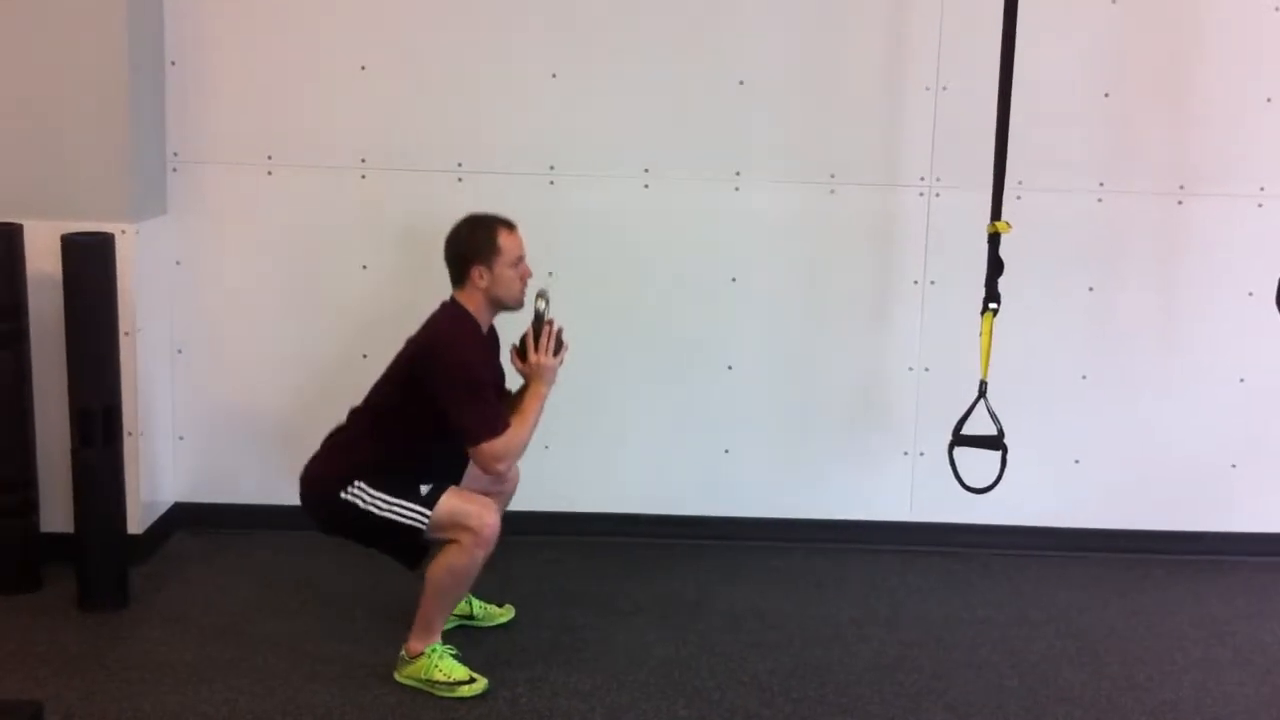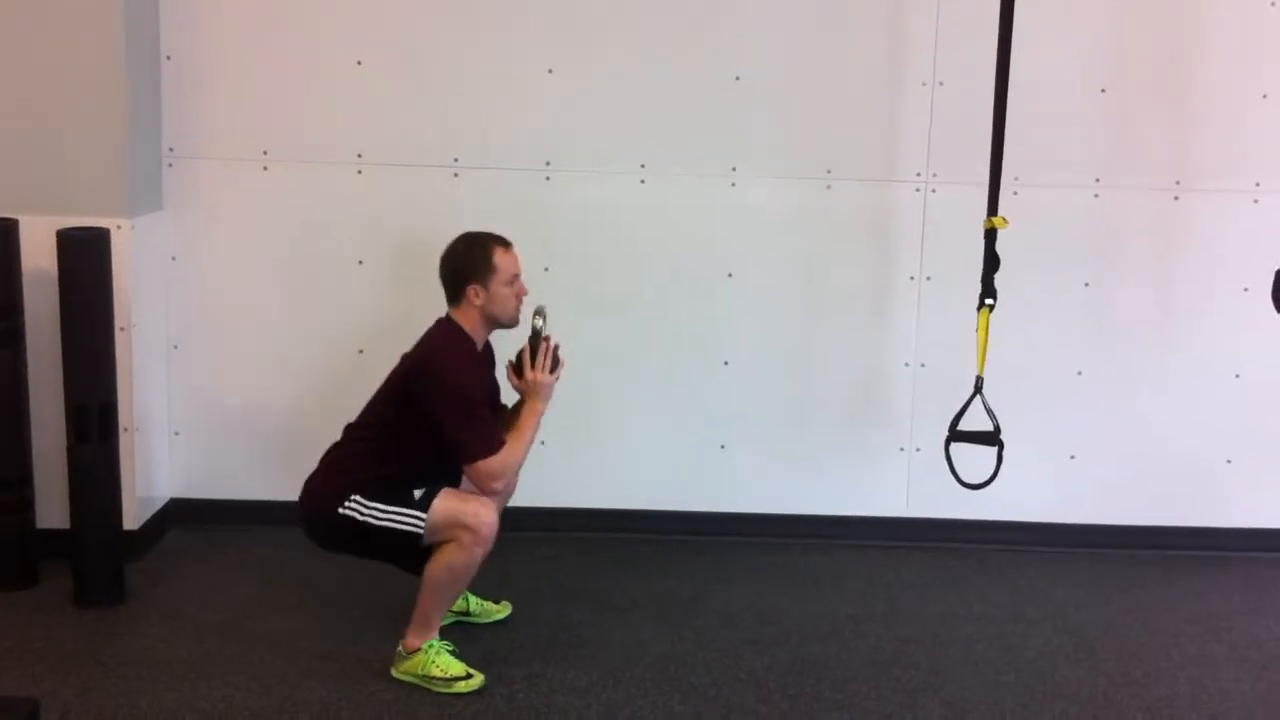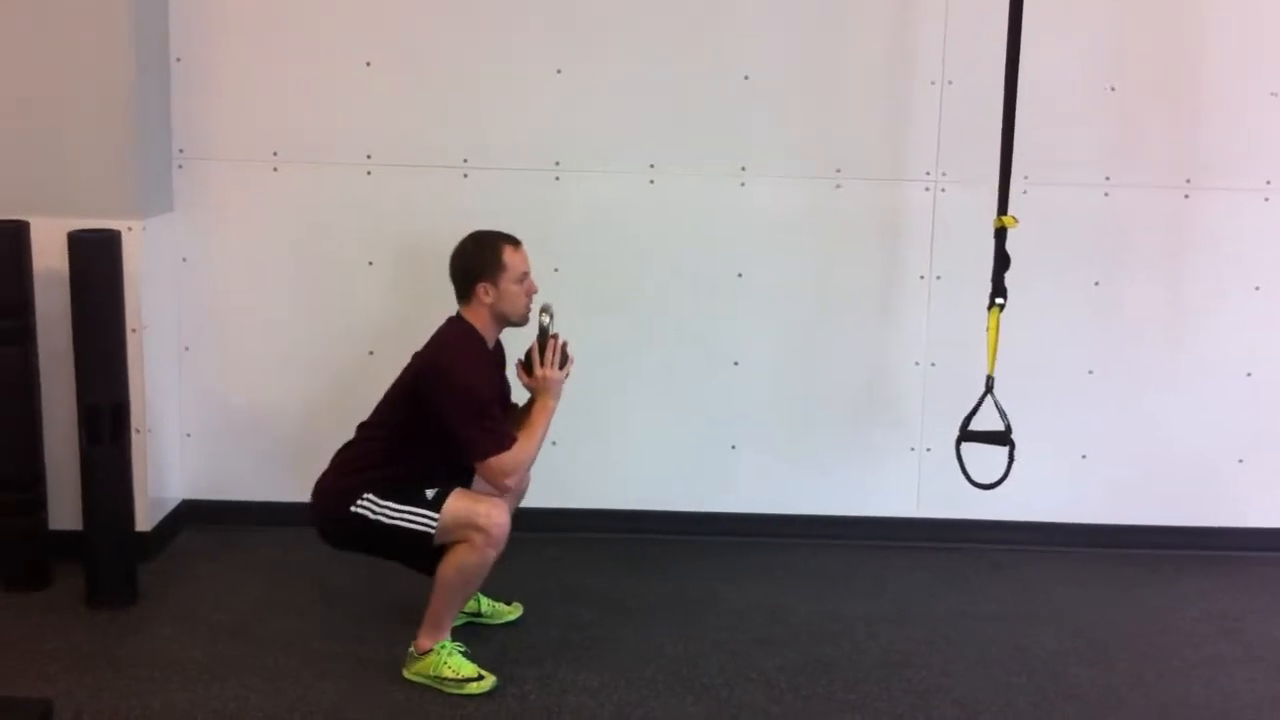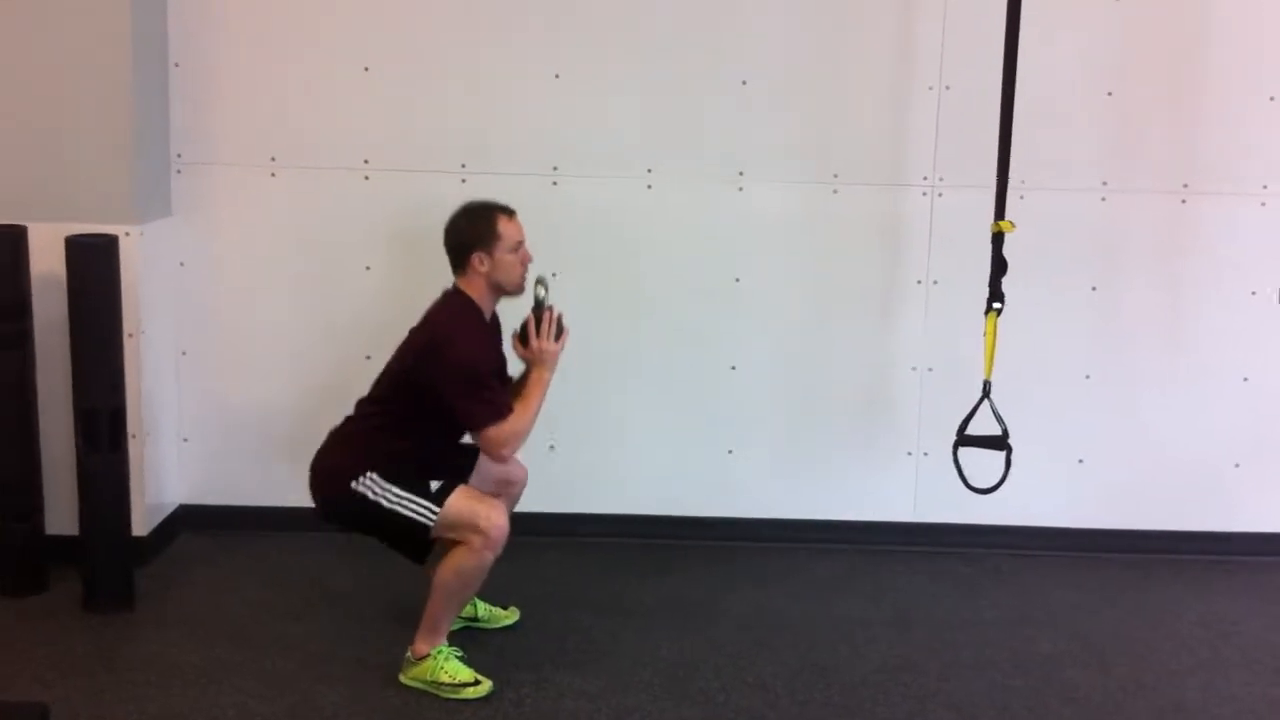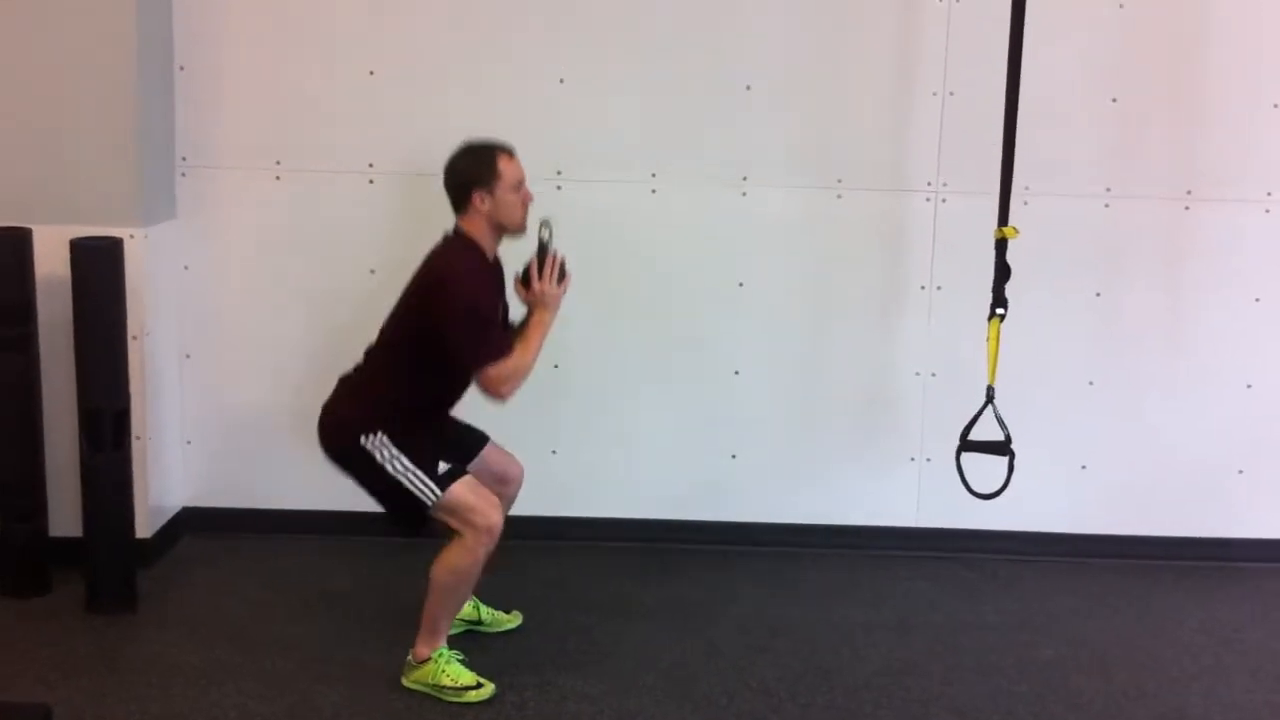
dt=0.2s
person 1, frame 1
left shoulder: (474, 330)
right shoulder: (454, 345)
left elbow: (495, 429)
right elbow: (495, 456)
left wrist: (529, 381)
right wrist: (542, 384)
left hip: (385, 460)
right hip: (343, 484)
left knee: (503, 481)
right knee: (479, 523)
left ankle: (449, 598)
right ankle: (419, 653)
person 1, frame 2
left shoulder: (469, 347)
right shoulder: (448, 364)
left elbow: (493, 443)
right elbow: (492, 477)
left wrist: (526, 399)
right wrist: (538, 401)
left hip: (383, 475)
right hip: (341, 501)
left knee: (502, 481)
right knee: (478, 521)
left ankle: (444, 595)
right ankle: (416, 649)
person 1, frame 3
left shoulder: (479, 345)
right shoulder: (457, 364)
left elbow: (503, 442)
right elbow: (503, 473)
left wrist: (536, 396)
right wrist: (549, 398)
left hip: (394, 476)
right hip: (353, 500)
left knee: (515, 480)
right knee: (490, 522)
left ankle: (456, 596)
right ankle: (428, 650)
person 1, frame 4
left shoulder: (476, 319)
right shoulder: (456, 337)
left elbow: (499, 414)
right elbow: (501, 442)
left wrist: (533, 368)
right wrist: (544, 369)
left hip: (399, 454)
right hip: (353, 475)
left knee: (510, 479)
right knee: (489, 525)
left ankle: (454, 599)
right ankle: (425, 654)
person 1, frame 5
left shoulder: (480, 261)
right shoulder: (459, 275)
left elbow: (497, 352)
right elbow: (501, 382)
left wrist: (532, 311)
right wrist: (545, 312)
left hip: (408, 413)
right hip: (365, 425)
left knee: (506, 474)
right knee: (483, 518)
left ankle: (457, 603)
right ankle: (426, 657)
